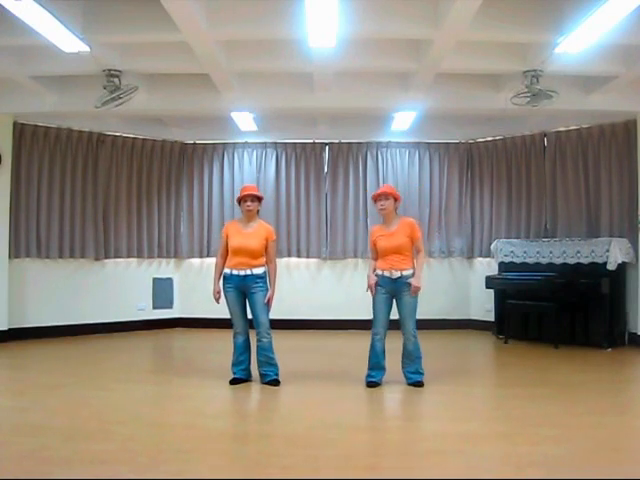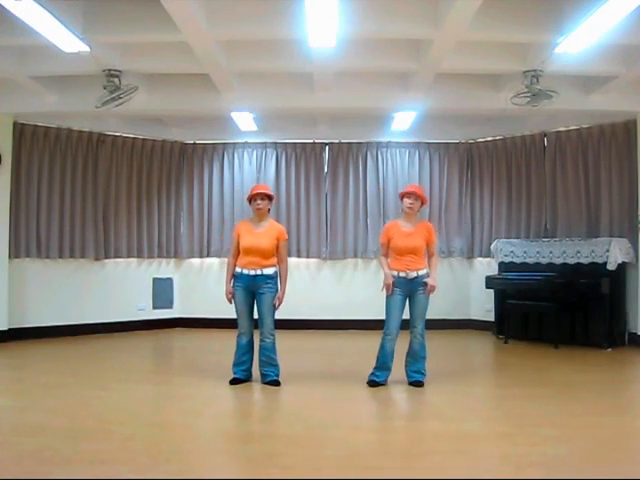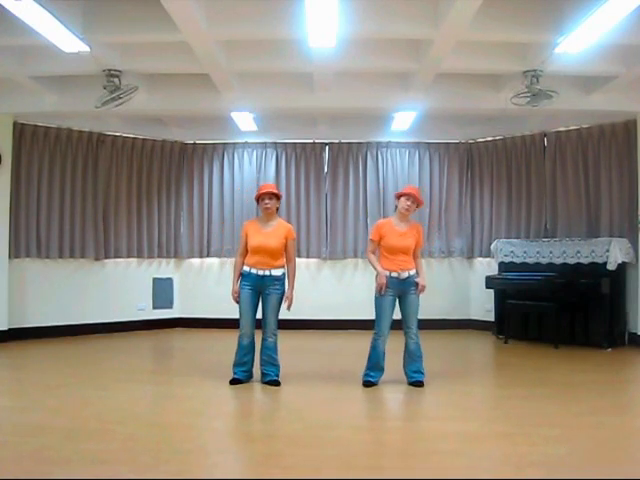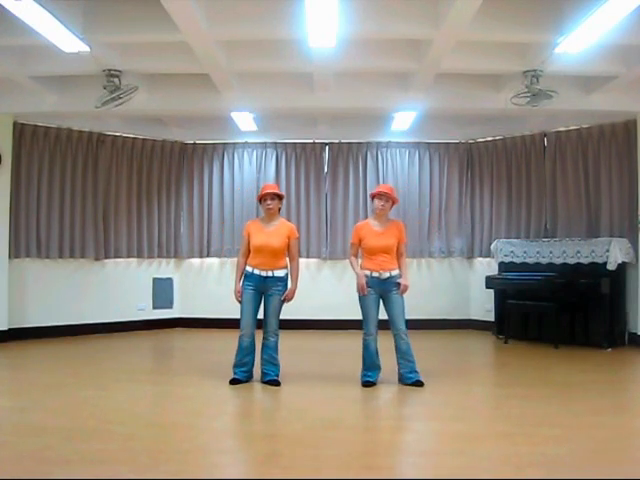
dt=0.5s
person 1, frame 1
left shoulder: (409, 224)
right shoulder: (375, 231)
left elbow: (420, 252)
left wrist: (418, 276)
right wrist: (371, 274)
left hip: (406, 280)
right hip: (382, 281)
left knee: (409, 330)
right knee: (378, 330)
left ankle: (414, 374)
right ankle: (375, 374)
person 1, frame 2
left shoulder: (426, 228)
right shoulder: (390, 227)
left elbow: (432, 255)
right elbow: (383, 255)
left wrist: (432, 276)
right wrist: (386, 273)
left hip: (420, 281)
right hip: (397, 281)
left knee: (418, 330)
right knee: (390, 330)
left ankle: (416, 374)
right ankle: (380, 374)
person 1, frame 3
left shoulder: (416, 229)
right shoulder: (382, 225)
right elbow: (370, 253)
left wrist: (422, 276)
right wrist: (379, 271)
left hip: (409, 281)
right hip: (388, 281)
left knee: (412, 330)
right knee: (381, 331)
left ankle: (415, 374)
right ankle: (372, 374)
person 1, frame 4
left shoulder: (397, 227)
right shoulder: (361, 227)
left elbow: (401, 255)
right elbow: (352, 255)
left wrist: (404, 277)
right wrist: (359, 273)
left hip: (392, 281)
right hip: (369, 281)
left knee: (400, 330)
right knee: (370, 331)
left ankle: (409, 374)
right ankle: (370, 374)
person 2, frame 1
left shoulder: (267, 230)
right shoulder: (229, 228)
left elbow: (271, 262)
right elbow: (221, 257)
left wrist: (272, 288)
right wrist: (216, 283)
left hip: (257, 279)
right hip: (232, 280)
left knee: (263, 328)
right knee: (239, 329)
left ankle: (269, 373)
right ankle: (241, 372)
person 2, frame 2
left shoulder: (278, 229)
right shoulder: (241, 227)
left elbow: (282, 262)
right elbow: (233, 257)
left wrist: (282, 289)
right wrist: (228, 283)
left hip: (267, 280)
right hip: (242, 279)
left knee: (267, 329)
right knee: (244, 329)
left ankle: (270, 374)
right ankle: (241, 372)
person 2, frame 3
left shoulder: (287, 229)
right shoulder: (248, 226)
left elbow: (290, 261)
right elbow: (240, 256)
left wrist: (291, 288)
right wrist: (235, 283)
left hip: (274, 280)
right hip: (249, 278)
left knee: (270, 330)
right knee: (246, 329)
left ankle: (270, 374)
right ankle: (242, 373)
person 2, frame 4
left shoulder: (289, 228)
right shoulder: (251, 226)
left elbow: (294, 259)
right elbow: (243, 256)
left wrist: (293, 286)
right wrist: (237, 282)
left hip: (277, 281)
right hip: (252, 278)
left knee: (271, 330)
right knee: (246, 329)
left ankle: (270, 374)
right ankle: (242, 372)
